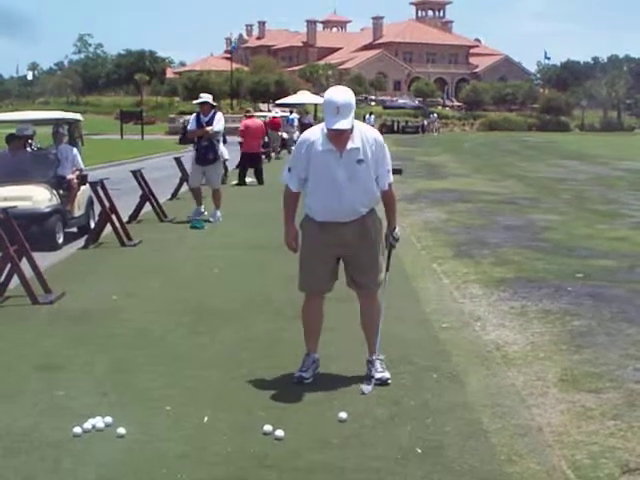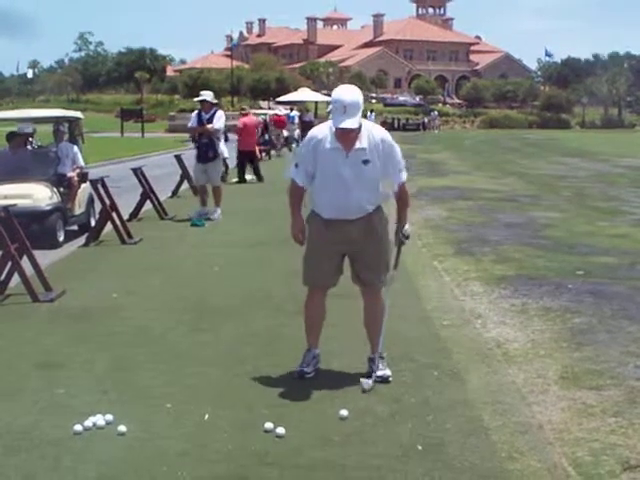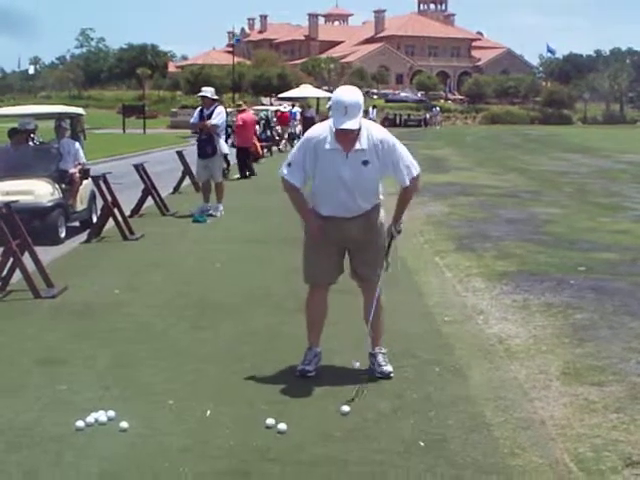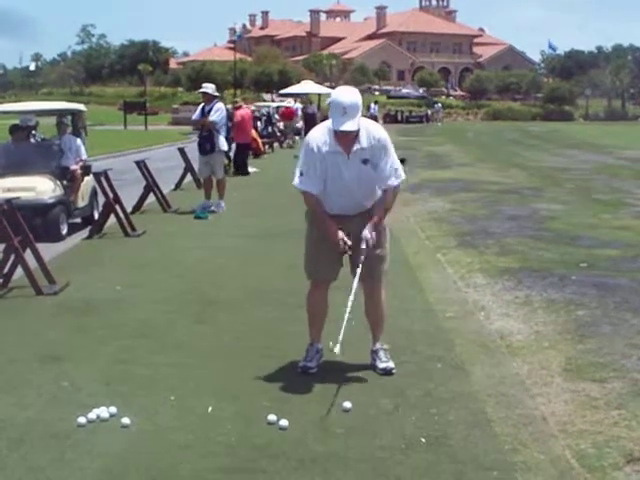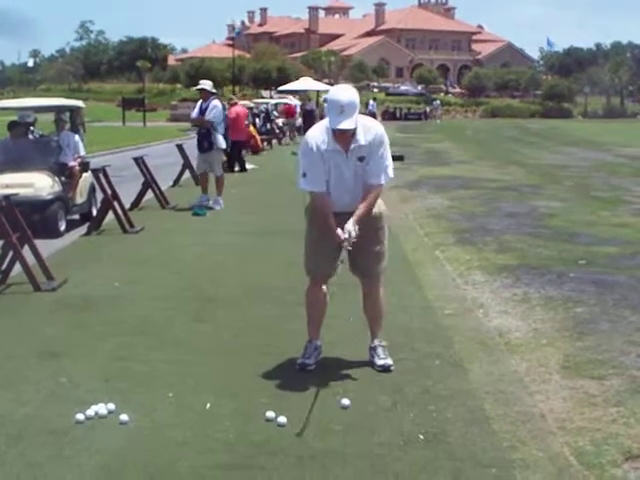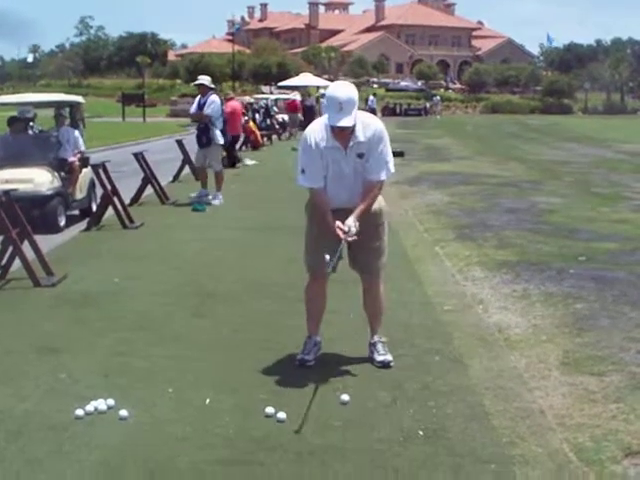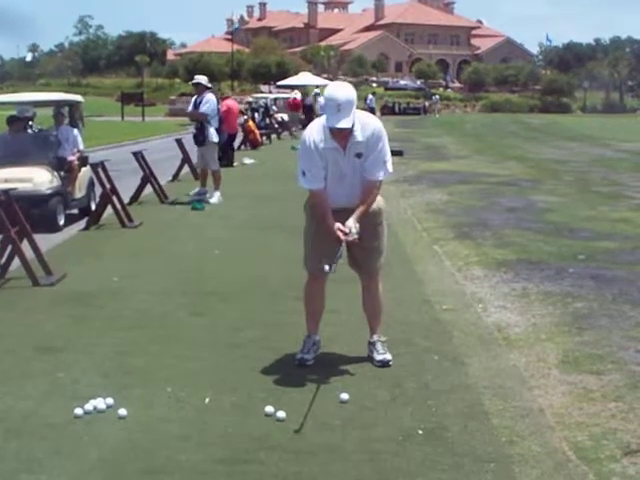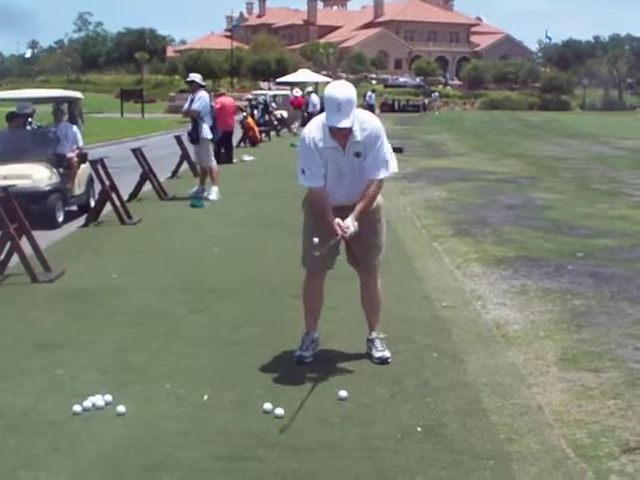
dt=0.2s
person 1, frame 1
left shoulder: (372, 140)
right shoulder: (308, 141)
left elbow: (386, 187)
right elbow: (292, 187)
left wrist: (392, 225)
right wrist: (289, 226)
left hip: (363, 226)
right hip: (319, 228)
left knee: (369, 294)
right knee: (313, 294)
left ankle: (374, 357)
right ankle: (311, 356)
person 1, frame 2
left shoulder: (381, 139)
right shoulder: (315, 138)
left elbow: (399, 185)
right elbow: (298, 182)
left wrist: (402, 222)
right wrist: (295, 218)
left hip: (368, 224)
right hip: (324, 224)
left knee: (372, 291)
right knee: (316, 290)
left ankle: (376, 356)
right ankle: (311, 352)
person 1, frame 3
left shoulder: (380, 138)
right shoulder: (314, 138)
left elbow: (412, 179)
right elbow: (289, 180)
left wrist: (396, 220)
right wrist: (307, 217)
left hip: (367, 220)
right hip: (324, 222)
left knee: (371, 287)
right knee: (317, 287)
left ankle: (377, 351)
right ankle: (313, 350)
person 1, frame 4
left shoulder: (377, 136)
right shoulder: (315, 140)
left elbow: (390, 187)
right elbow: (310, 192)
left wrist: (373, 225)
right wrist: (331, 229)
left hip: (367, 216)
right hip: (327, 219)
left knee: (373, 284)
right knee: (319, 283)
left ankle: (378, 347)
right ankle: (314, 346)
person 1, frame 5
left shoulder: (375, 133)
right shoulder: (313, 140)
left elbow: (375, 186)
right elbow: (317, 194)
left wrist: (354, 221)
right wrist: (334, 229)
left hip: (366, 213)
right hip: (325, 214)
left knee: (372, 281)
right knee: (318, 280)
left ankle: (376, 344)
right ankle: (313, 343)
person 1, frame 6
left shoulder: (374, 129)
right shoulder: (312, 136)
left elbow: (376, 182)
right elbow: (315, 189)
left wrist: (355, 217)
right wrist: (331, 223)
left hip: (366, 209)
right hip: (325, 210)
left knee: (372, 277)
right knee: (317, 276)
left ankle: (376, 340)
right ankle: (312, 339)
person 1, frame 7
left shoulder: (373, 129)
right shoulder: (311, 137)
left elbow: (375, 181)
right elbow: (315, 190)
left wrist: (356, 218)
right wrist: (331, 224)
left hip: (365, 208)
right hip: (324, 210)
left knee: (371, 275)
right knee: (316, 276)
left ankle: (375, 339)
right ankle: (311, 338)
person 1, frame 8
left shoulder: (371, 127)
right shoulder: (311, 135)
left elbow: (376, 179)
right elbow: (315, 187)
left wrist: (355, 216)
right wrist: (332, 221)
left hip: (364, 205)
right hip: (323, 207)
left knee: (369, 272)
right knee: (314, 272)
left ankle: (374, 336)
right ankle: (310, 335)
person 2, frame 1
left shoulder: (218, 116)
right shoulder: (195, 117)
left elbow: (214, 133)
right elbow: (190, 134)
left wrist: (199, 132)
right wrist: (206, 130)
left hip: (213, 155)
right hip: (198, 155)
left knee: (215, 186)
right knee: (193, 184)
left ankle: (217, 212)
right ankle: (200, 208)
person 2, frame 2
left shoulder: (219, 113)
right shoulder: (197, 114)
left elbow: (214, 131)
right elbow: (191, 130)
left wrist: (200, 129)
right wrist: (206, 127)
left hip: (214, 153)
right hip: (200, 153)
left knee: (216, 183)
right knee: (200, 183)
left ankle: (217, 210)
right ankle: (203, 209)
person 2, frame 3
left shoulder: (219, 110)
right shoulder: (199, 110)
left elbow: (212, 127)
right elbow: (193, 125)
left wrist: (201, 125)
right wrist: (206, 123)
left hip: (215, 149)
right hip: (202, 148)
left knee: (218, 179)
right knee: (204, 179)
left ankle: (219, 206)
right ankle: (206, 205)
person 2, frame 4
left shoulder: (219, 106)
right shoulder: (202, 106)
left elbow: (210, 124)
right elbow: (194, 122)
left wrist: (201, 121)
right wrist: (205, 120)
left hip: (216, 145)
right hip: (204, 145)
left knee: (219, 175)
right knee: (205, 175)
left ankle: (220, 202)
right ankle: (207, 202)
person 2, frame 5
left shoulder: (215, 104)
right shoulder: (200, 103)
left elbow: (207, 123)
right elbow: (193, 120)
left wrist: (199, 120)
right wrist: (203, 119)
left hip: (215, 142)
right hip: (203, 142)
left knee: (218, 172)
right knee: (201, 171)
left ankle: (218, 199)
right ankle: (204, 197)
person 2, frame 6
left shoulder: (213, 99)
right shoulder: (199, 98)
left elbow: (206, 118)
right elbow: (192, 115)
left wrist: (197, 115)
right wrist: (201, 114)
left hip: (213, 138)
right hip: (203, 137)
left knee: (217, 167)
right knee: (200, 165)
left ankle: (218, 195)
right ankle: (204, 191)
person 2, frame 7
left shoulder: (209, 97)
right shoulder: (196, 98)
left elbow: (201, 116)
right elbow: (189, 115)
left wrist: (194, 114)
right wrist: (197, 113)
left hip: (210, 136)
right hip: (201, 136)
left knee: (213, 166)
right knee: (202, 165)
left ankle: (217, 193)
right ankle: (203, 189)
person 2, frame 8
left shoulder: (202, 95)
right shoulder: (192, 96)
left elbow: (193, 113)
right elbow: (185, 113)
left wrist: (188, 111)
right wrist: (189, 111)
left hip: (205, 133)
right hip: (197, 133)
left knee: (210, 161)
right knee: (201, 163)
left ankle: (214, 189)
right ankle: (201, 187)
